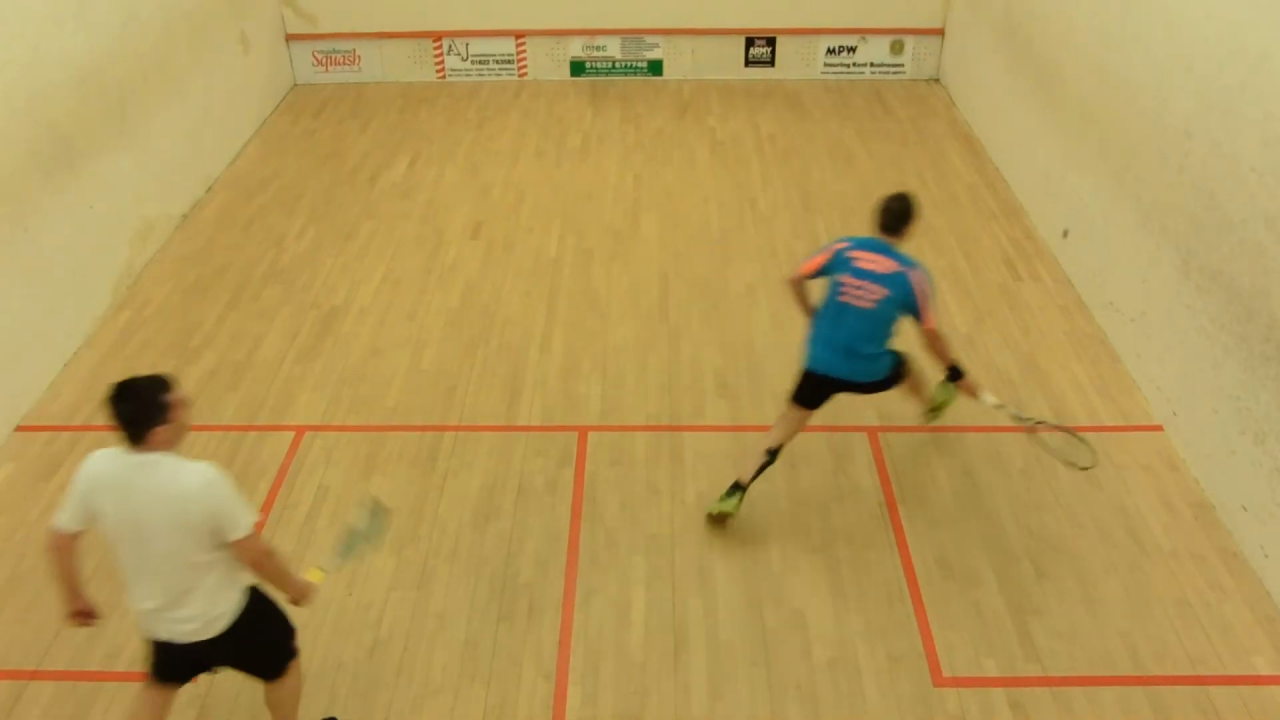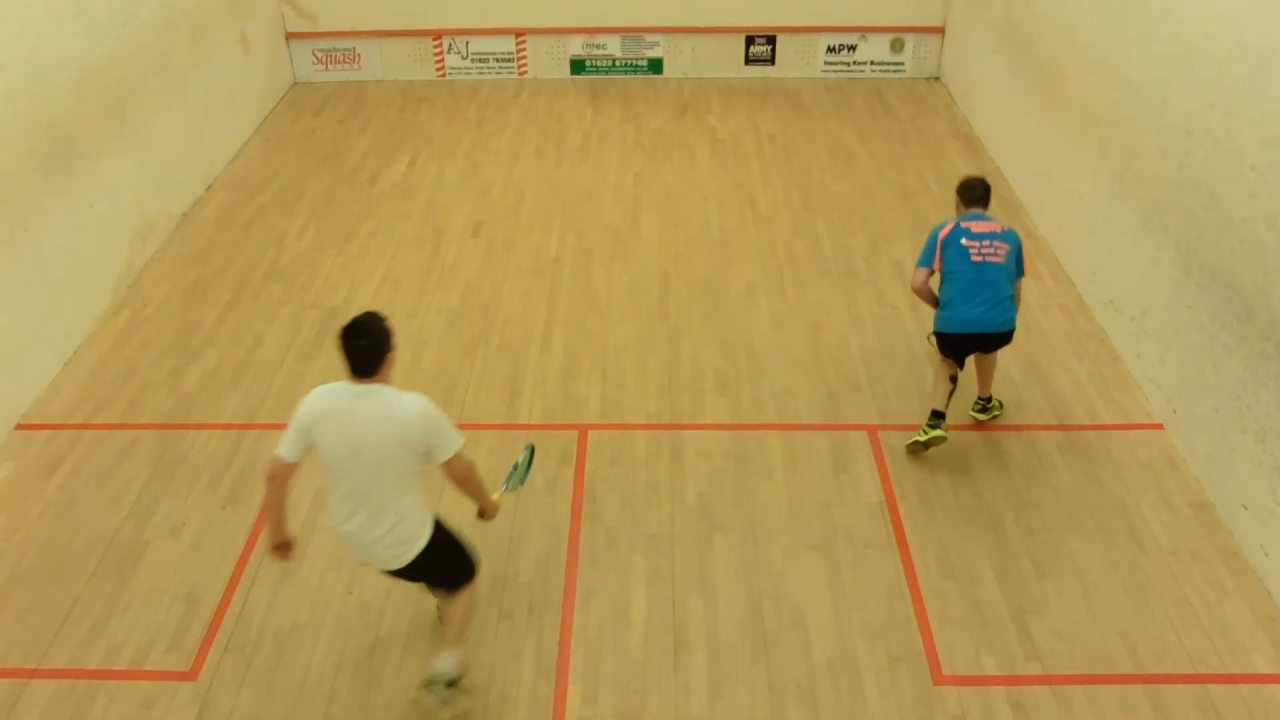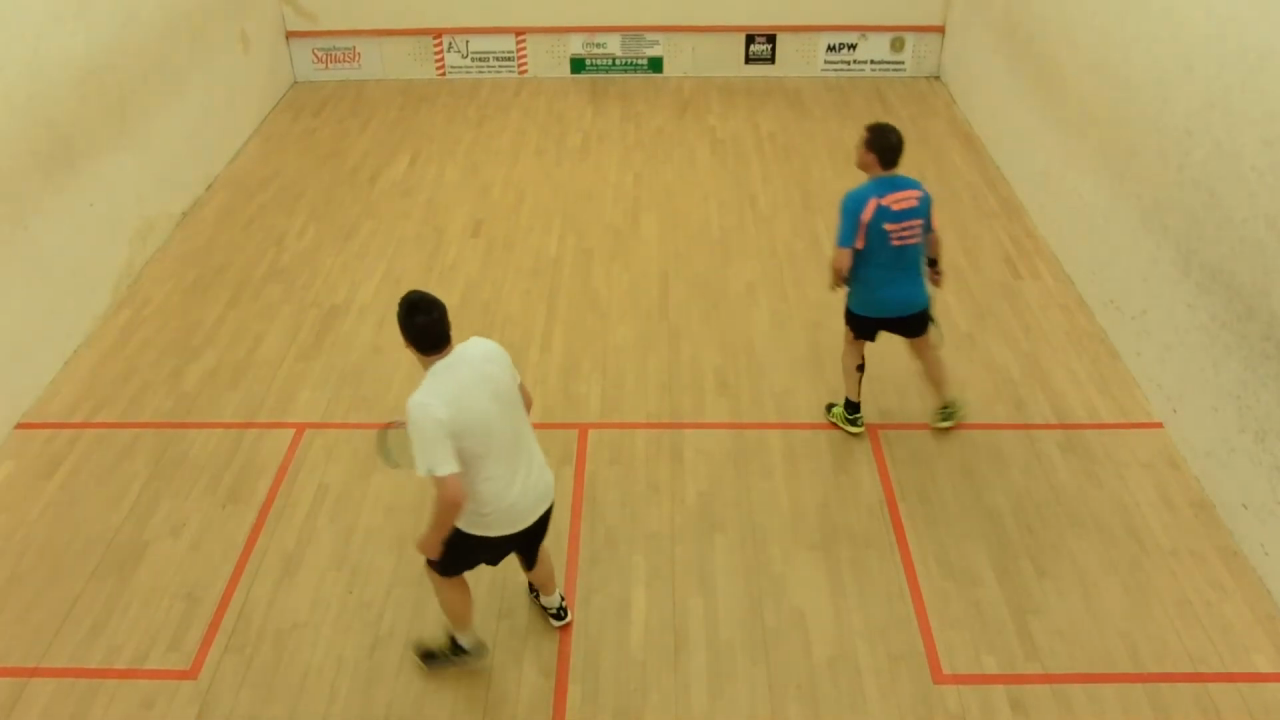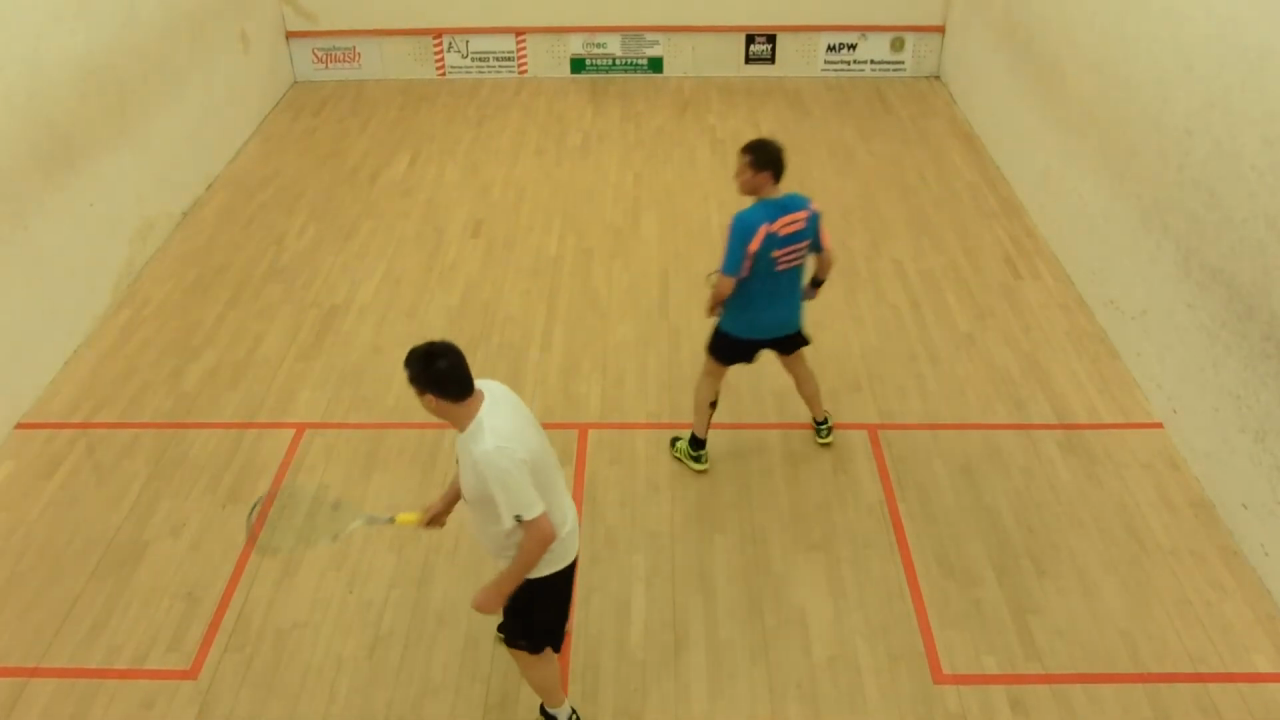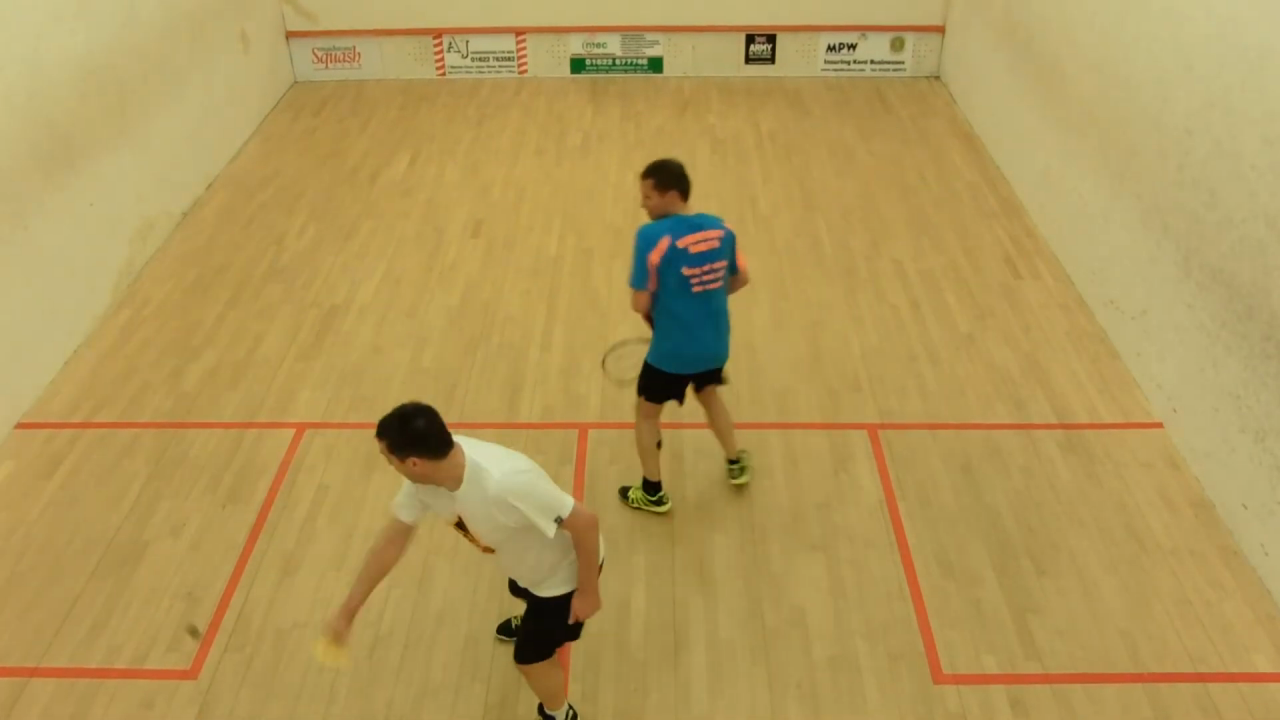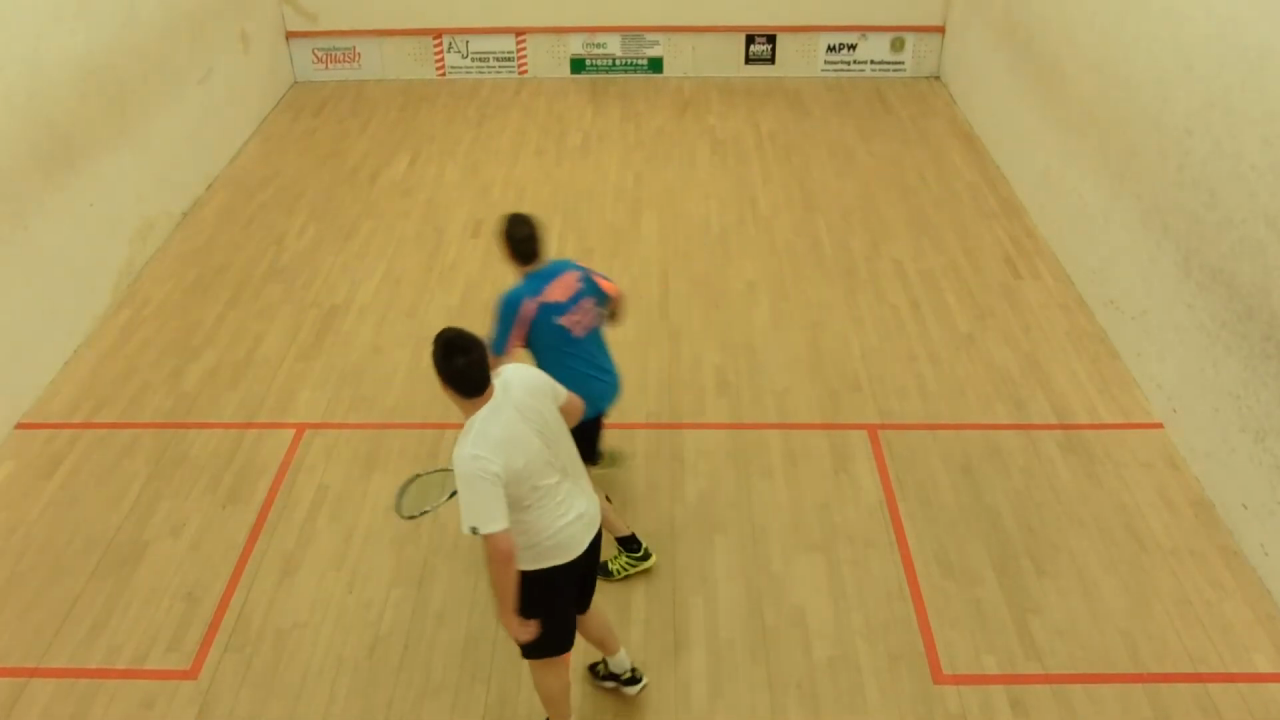
dt=0.5s
person 1, frame 1
left shoulder: (97, 470)
right shoulder: (202, 481)
left elbow: (60, 540)
right elbow: (256, 554)
left wrist: (74, 597)
right wrist: (294, 585)
left hip: (162, 619)
right hip: (223, 611)
left knee: (162, 683)
right knee: (285, 665)
person 1, frame 2
left shoulder: (316, 404)
right shoulder: (415, 411)
left elbow: (277, 473)
right elbow: (461, 471)
left wrist: (277, 532)
right wrist: (485, 502)
left hip: (354, 537)
right hip: (408, 537)
right knee: (459, 578)
right ankle: (443, 673)
person 1, frame 3
left shoulder: (425, 405)
right shoulder: (486, 349)
left elbow: (452, 494)
left wrist: (432, 538)
left hip: (488, 518)
right hip: (537, 492)
left knee: (443, 569)
right knee: (531, 549)
left ankle: (464, 643)
right ankle: (553, 604)
person 1, frame 4
left shoulder: (494, 452)
right shoulder: (487, 391)
left elbow: (541, 532)
left wrist: (499, 589)
right wrist: (445, 501)
left hip: (542, 558)
right hip: (536, 541)
left knee: (525, 646)
right ankle: (541, 616)
person 1, frame 5
left shoulder: (505, 483)
right shoulder: (428, 471)
left elbow: (585, 522)
right elbow: (392, 537)
left wrist: (587, 590)
right wrist: (348, 610)
left hip: (564, 571)
left knee: (532, 657)
right knee: (523, 595)
right ankle: (532, 623)
person 1, frame 6
left shoulder: (473, 458)
right shoulder: (521, 376)
left elbow: (501, 549)
right elbow: (574, 408)
left wrist: (509, 615)
left hip: (542, 557)
right hip: (584, 519)
left knee: (545, 653)
right knee: (579, 611)
right ankle: (622, 670)
person 2, frame 1
left shoulder: (842, 249)
right shoulder: (908, 272)
left elbow: (794, 279)
right elbow: (930, 332)
left wrist: (811, 314)
right wrist: (956, 374)
left hip: (822, 365)
right hip: (869, 372)
left knee: (783, 431)
right knee: (903, 365)
left ankle: (734, 495)
right ankle: (933, 407)
person 2, frame 2
left shoulder: (945, 231)
right shoulder: (1011, 235)
left elbow: (917, 284)
left wrist: (942, 306)
left hip: (955, 325)
right hip: (1001, 325)
left knee: (948, 363)
right knee: (984, 351)
left ankle: (936, 422)
right ankle: (984, 403)
person 2, frame 3
left shoulder: (858, 199)
right shoulder: (920, 192)
left elbow: (841, 262)
right elbow: (931, 239)
left wrist: (837, 278)
right wrist: (933, 266)
left hip: (868, 300)
right hip: (912, 298)
left knee: (853, 344)
right knee: (924, 348)
left ankle: (852, 413)
right ankle: (946, 408)
person 2, frame 4
left shoulder: (747, 222)
right shoulder: (807, 209)
left elbow: (724, 286)
right elbow: (826, 260)
left wrist: (713, 304)
right wrist: (814, 286)
left hip: (743, 322)
right hip: (786, 317)
left knee: (711, 375)
right knee: (796, 364)
left ankle: (696, 448)
right ankle: (821, 424)
person 2, frame 5
left shoulder: (652, 237)
right shoulder: (721, 230)
left elbow: (640, 303)
right elbow: (740, 279)
left wrist: (652, 316)
left hip: (672, 355)
right hip: (717, 349)
left knee: (647, 415)
right knee: (709, 393)
left ankle: (654, 492)
right ankle: (736, 463)
person 2, frame 6
left shoulder: (517, 300)
right shoulder: (574, 272)
left elbow: (498, 364)
right elbow: (616, 299)
right wrist: (607, 317)
left hip: (576, 397)
right hip: (604, 382)
left ankle: (634, 551)
right ankle: (593, 455)
